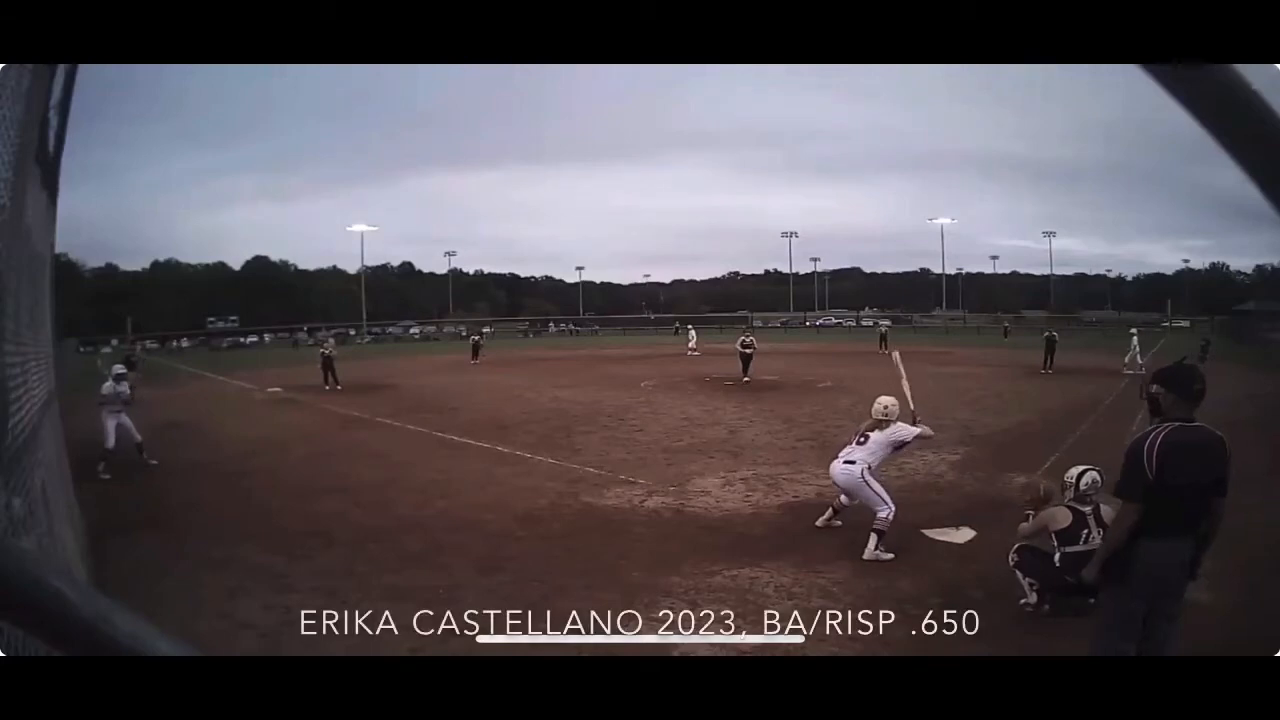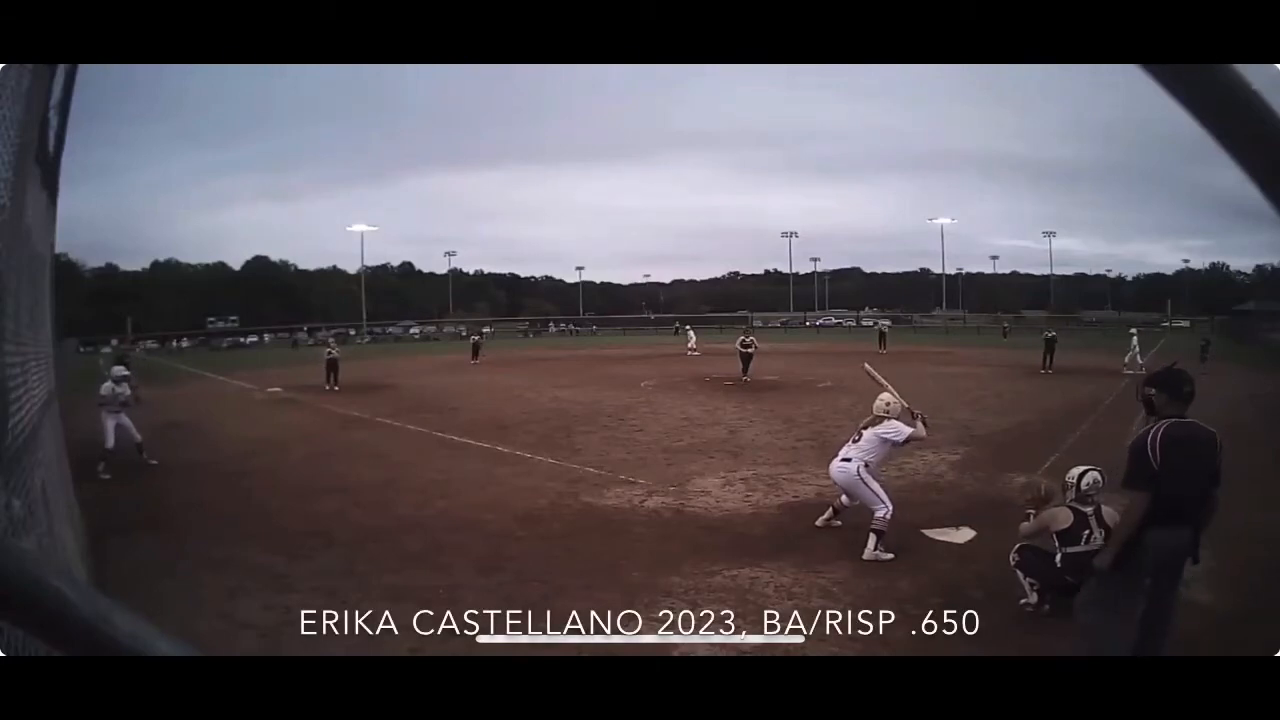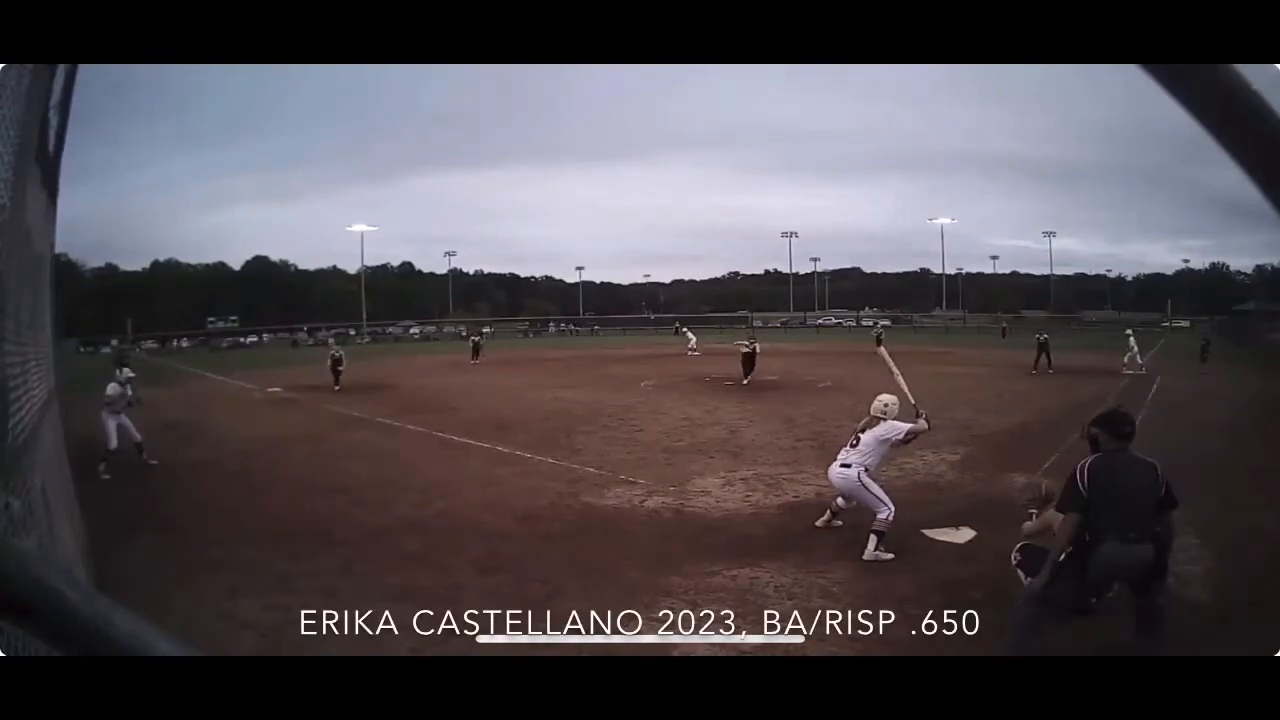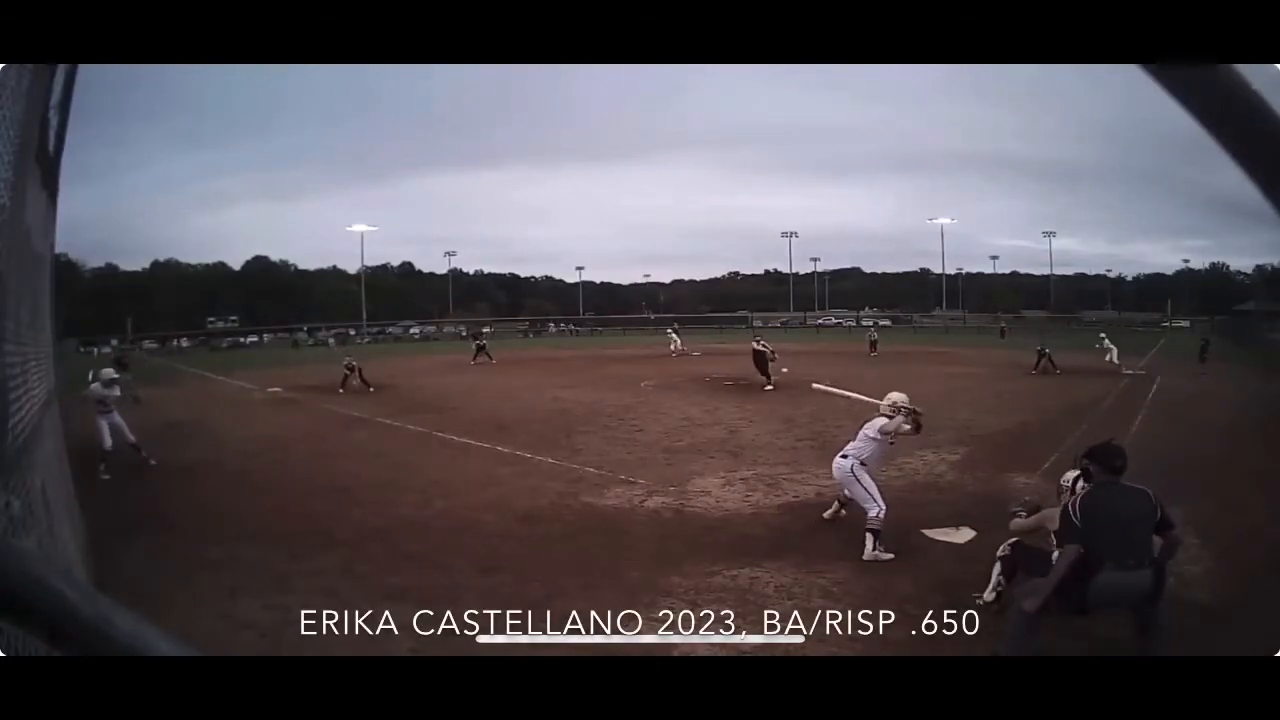
dt=0.7s
person 1, frame 1
left shoulder: (1149, 444)
right shoulder: (1217, 444)
left elbow: (1129, 515)
right elbow: (1216, 511)
left wrist: (1097, 563)
right wrist: (1197, 553)
left hip: (1139, 553)
right hip: (1182, 553)
left knee: (1117, 635)
right knee: (1160, 634)
person 1, frame 2
left shoulder: (1151, 439)
right shoulder: (1210, 439)
left elbow: (1139, 506)
right elbow: (1212, 498)
left wrist: (1110, 552)
left hip: (1146, 539)
right hip: (1182, 538)
left knee: (1095, 604)
right knee: (1161, 607)
person 1, frame 3
left shoulder: (1087, 469)
right shoulder: (1153, 470)
left elbow: (1070, 523)
right elbow: (1165, 523)
left wrist: (1046, 571)
right wrist: (1162, 560)
left hip: (1103, 553)
right hip: (1146, 554)
left knee: (1039, 596)
right knee: (1150, 602)
left ankle: (1019, 649)
person 1, frame 4
left shoulder: (1080, 502)
right shoulder: (1146, 497)
left elbow: (1069, 555)
right elbow: (1173, 540)
left wrist: (1039, 597)
left hip: (1101, 586)
right hip: (1145, 585)
left knee: (1028, 596)
left ankle: (1011, 652)
right ankle: (1150, 649)
